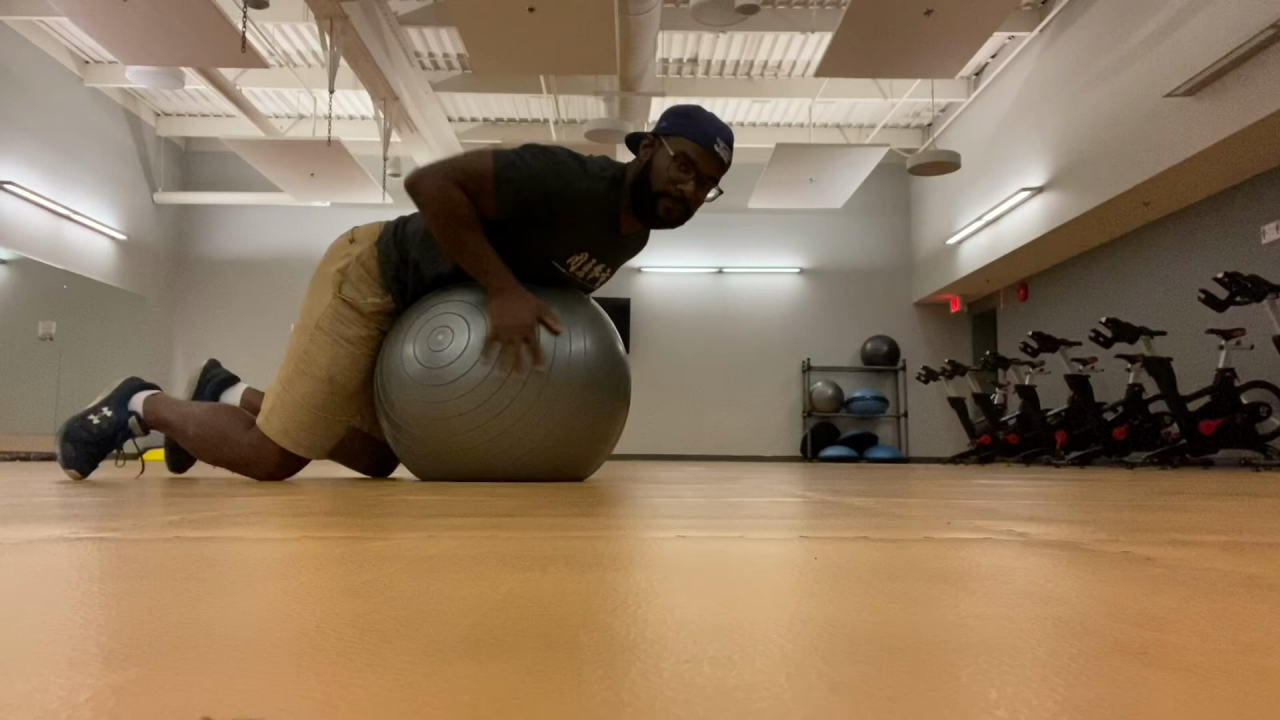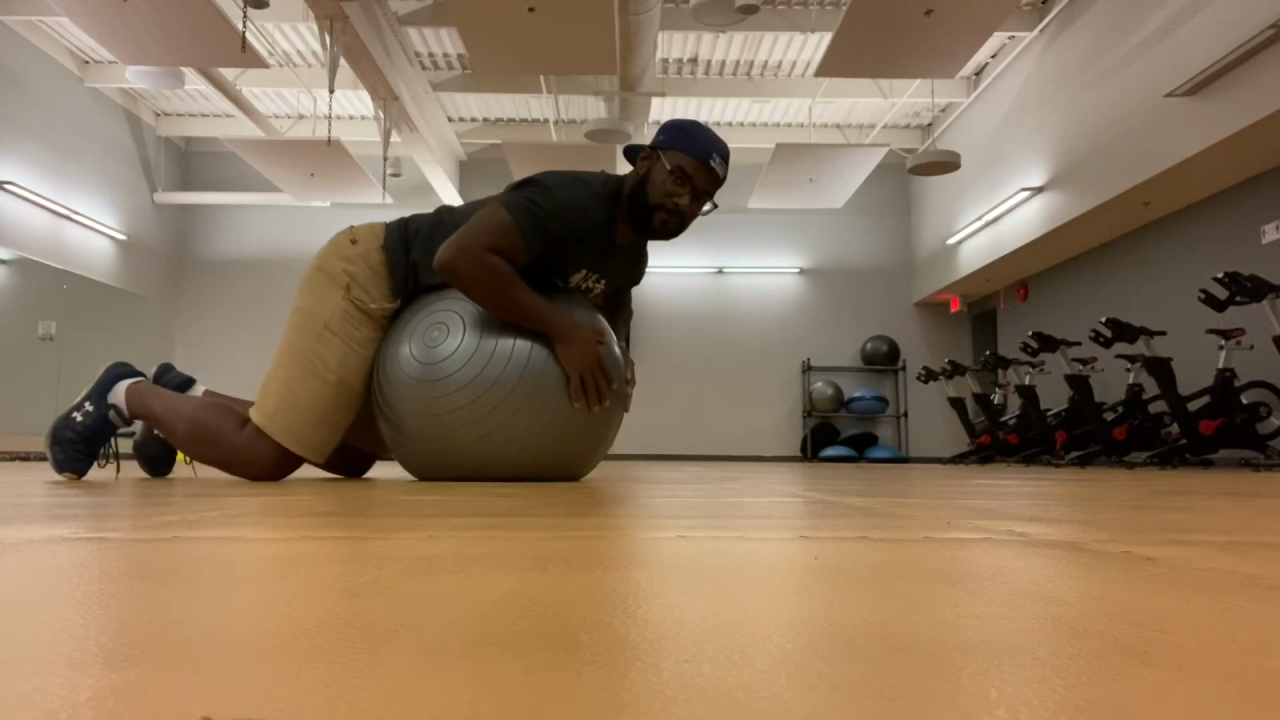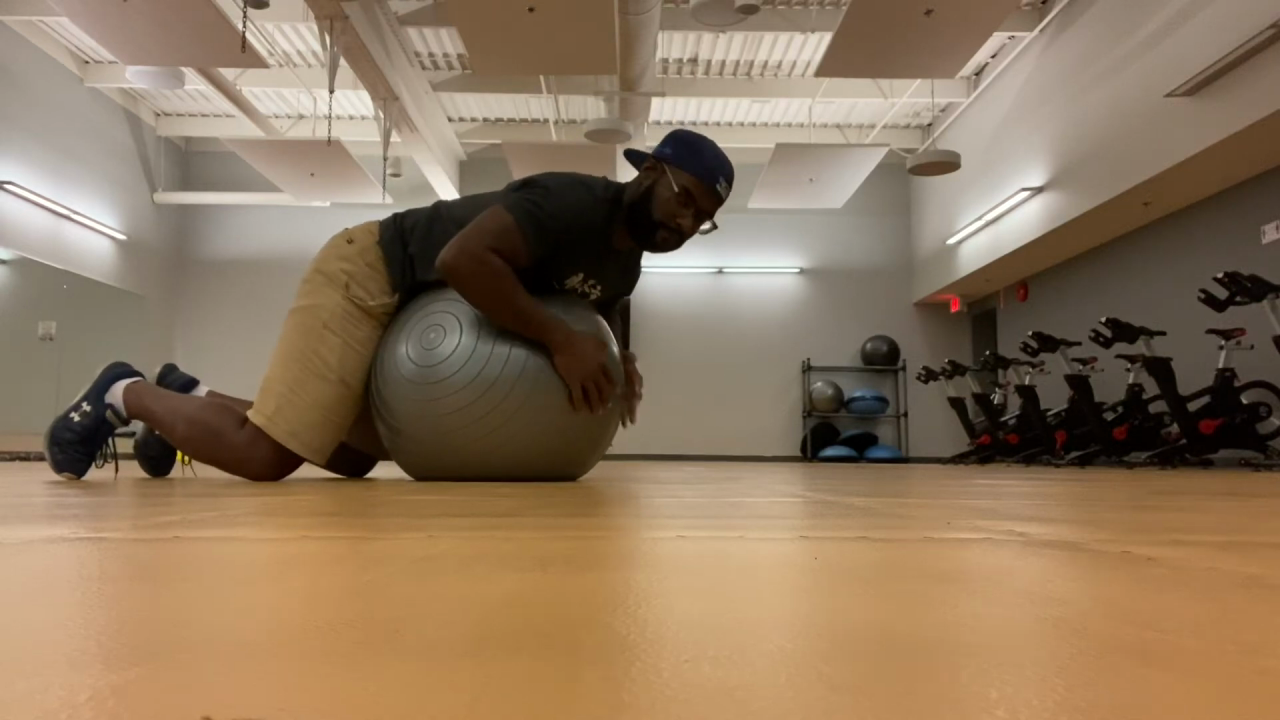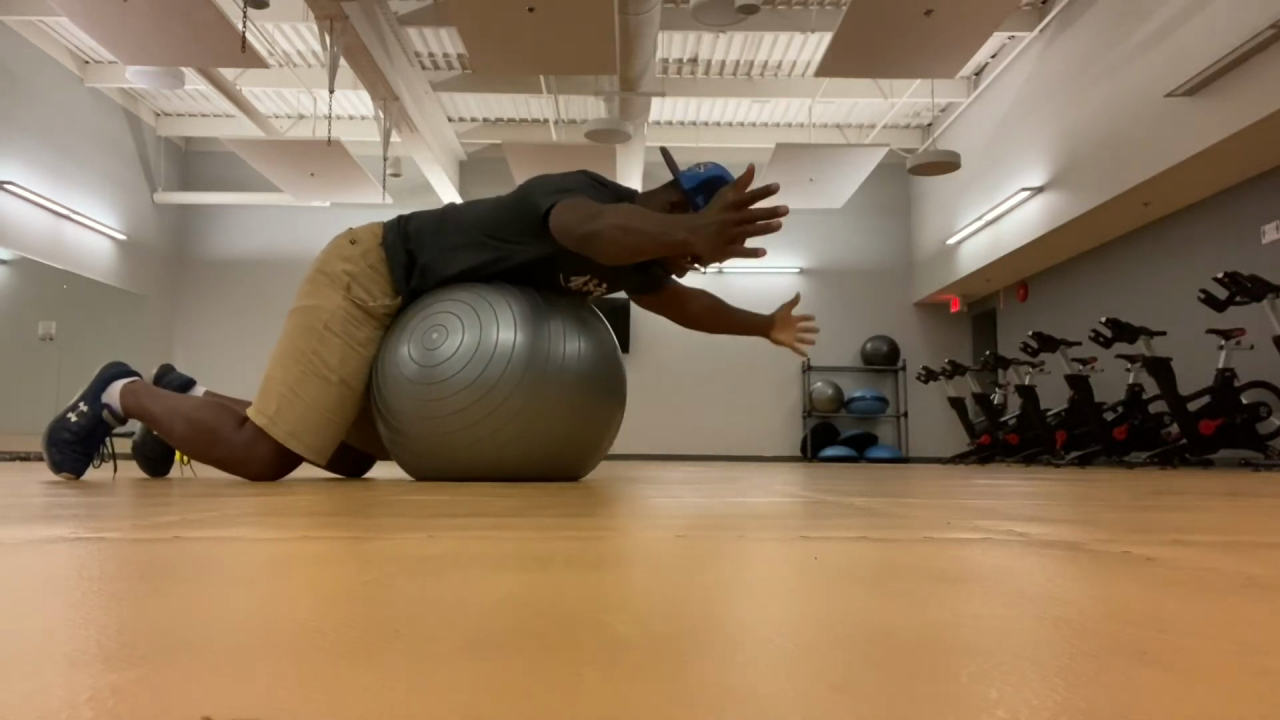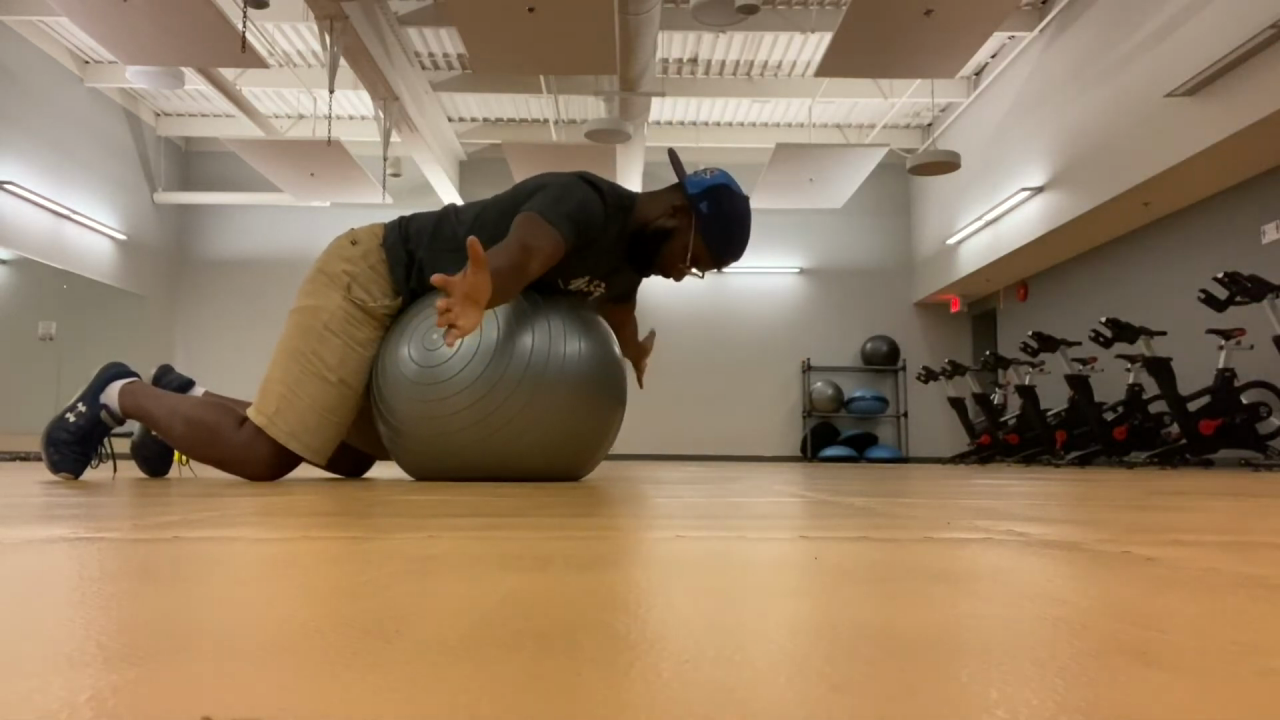
dt=1s
person 1, frame 1
left shoulder: (632, 235)
right shoulder: (570, 180)
right elbow: (428, 180)
right wrist: (501, 290)
left hip: (425, 309)
right hip: (374, 279)
left knee: (377, 457)
right knee: (271, 455)
left ankle: (233, 394)
right ankle: (143, 405)
person 1, frame 2
left shoulder: (631, 255)
right shoulder: (573, 199)
left elbow: (612, 304)
right elbow: (460, 257)
left wrist: (615, 351)
right wrist: (561, 331)
left hip: (414, 311)
right hip: (370, 274)
left knee: (349, 456)
right knee: (264, 456)
left ankle: (188, 394)
right ankle: (131, 395)
person 1, frame 3
left shoulder: (622, 266)
right shoulder: (573, 202)
left elbow: (593, 323)
right elbow: (462, 260)
left wrist: (613, 367)
right wrist: (563, 342)
left hip: (413, 312)
right hip: (369, 276)
left knee: (351, 456)
right knee: (262, 454)
left ankle: (188, 394)
right ankle: (127, 394)
person 1, frame 4
left shoulder: (630, 249)
right shoulder: (586, 198)
left elbow: (679, 302)
right elbow: (598, 232)
left wrist: (762, 325)
right wrist: (692, 232)
left hip: (413, 311)
right hip: (370, 278)
left knee: (350, 456)
right knee: (263, 454)
left ankle: (188, 395)
right ankle: (126, 393)
person 1, frame 5
left shoulder: (628, 253)
right shoulder: (583, 204)
left elbow: (617, 312)
right elbow: (519, 253)
left wrist: (636, 355)
right wrist: (483, 291)
left hip: (410, 305)
right hip: (369, 277)
left knee: (349, 455)
right knee: (261, 454)
left ankle: (183, 395)
right ankle: (123, 394)
